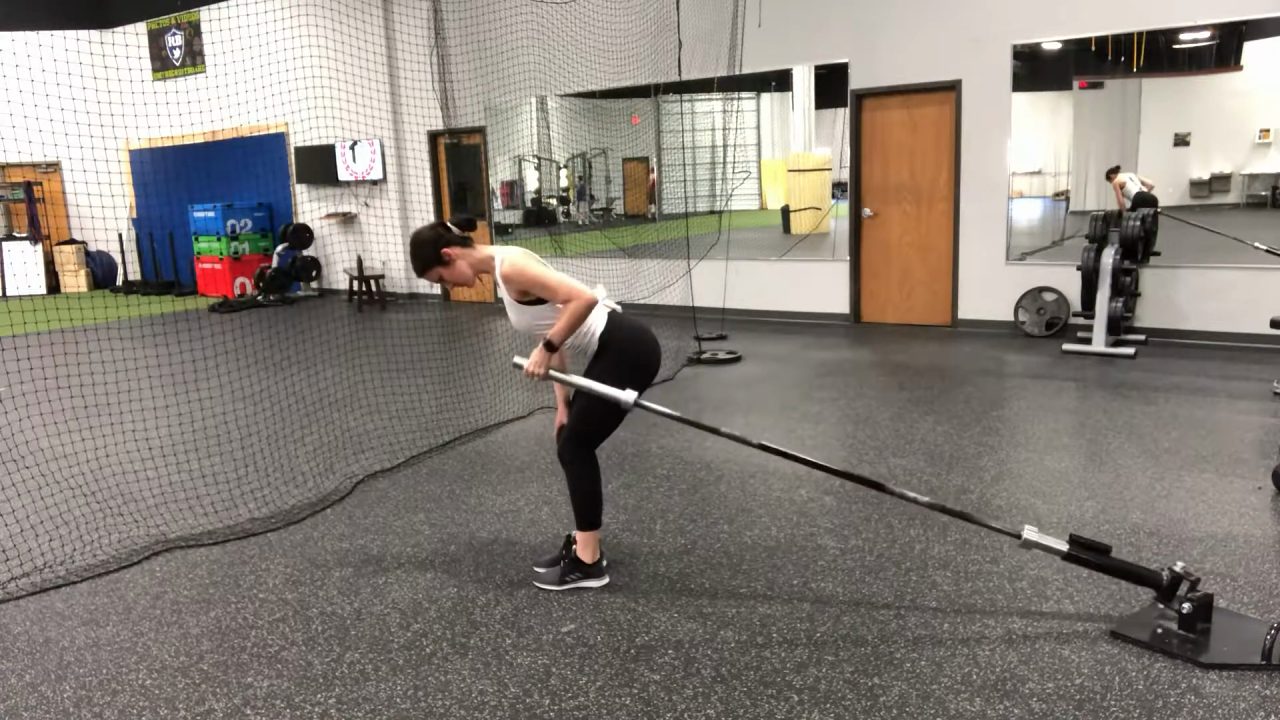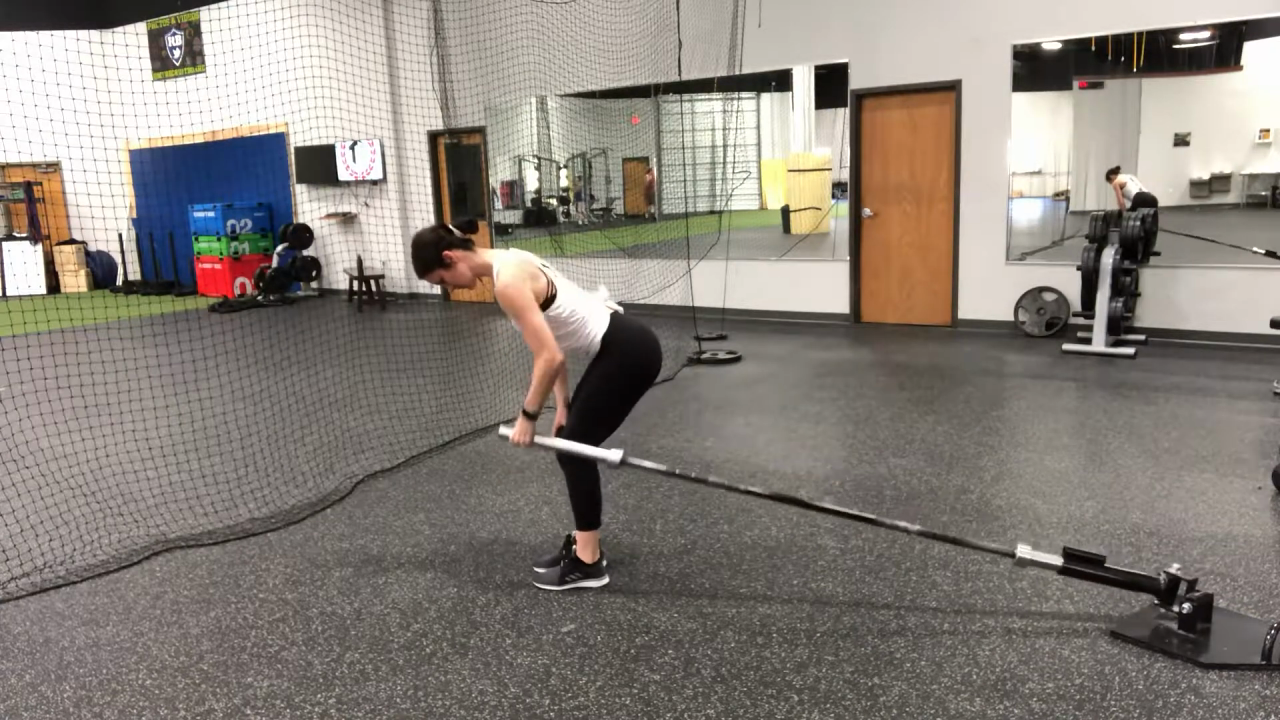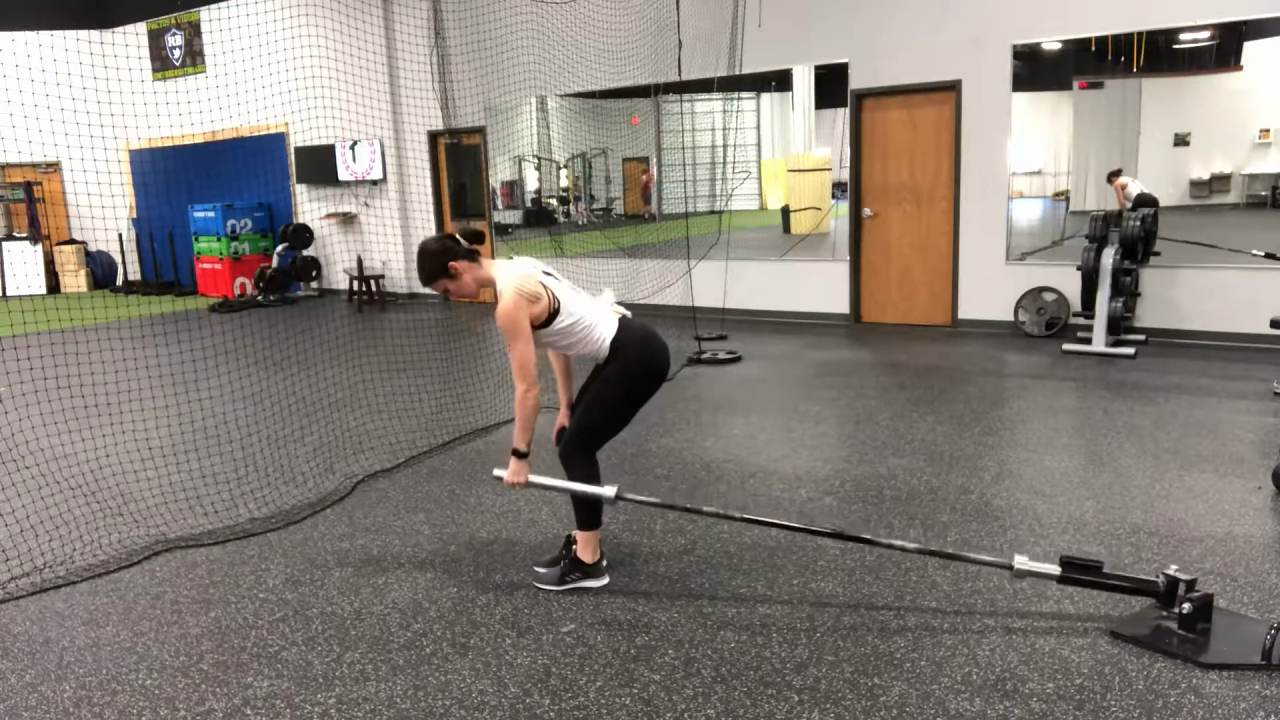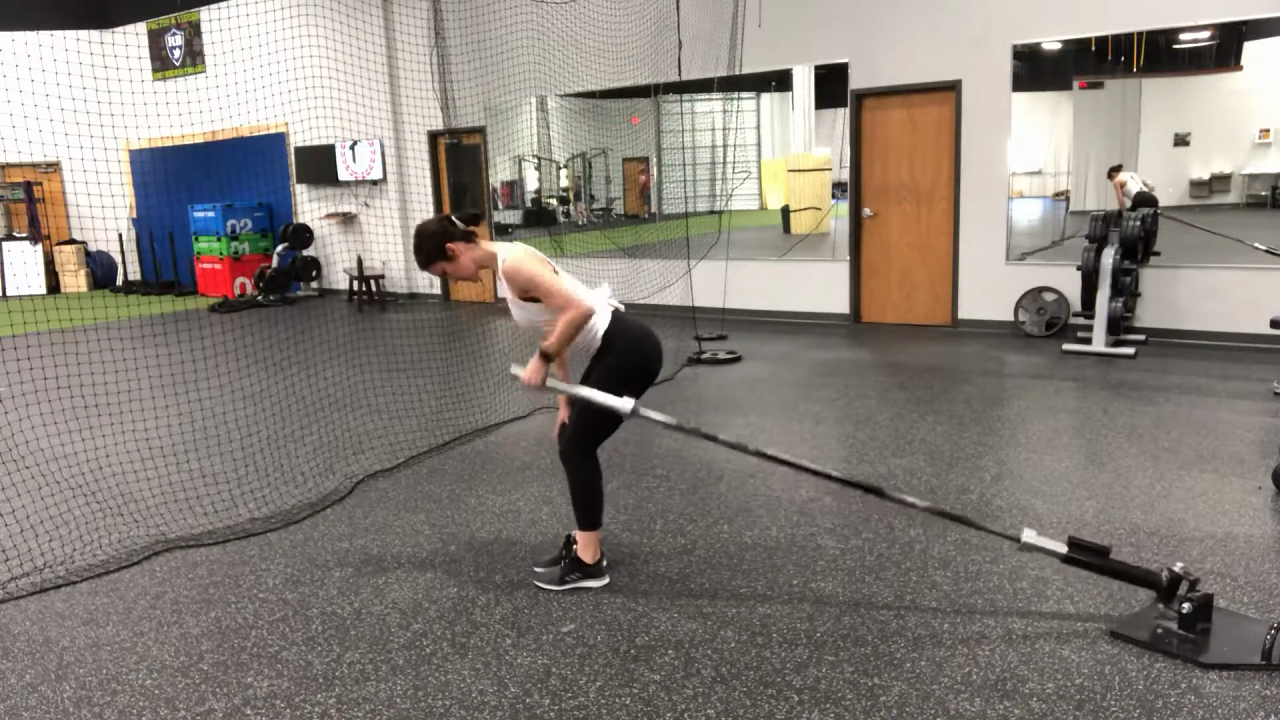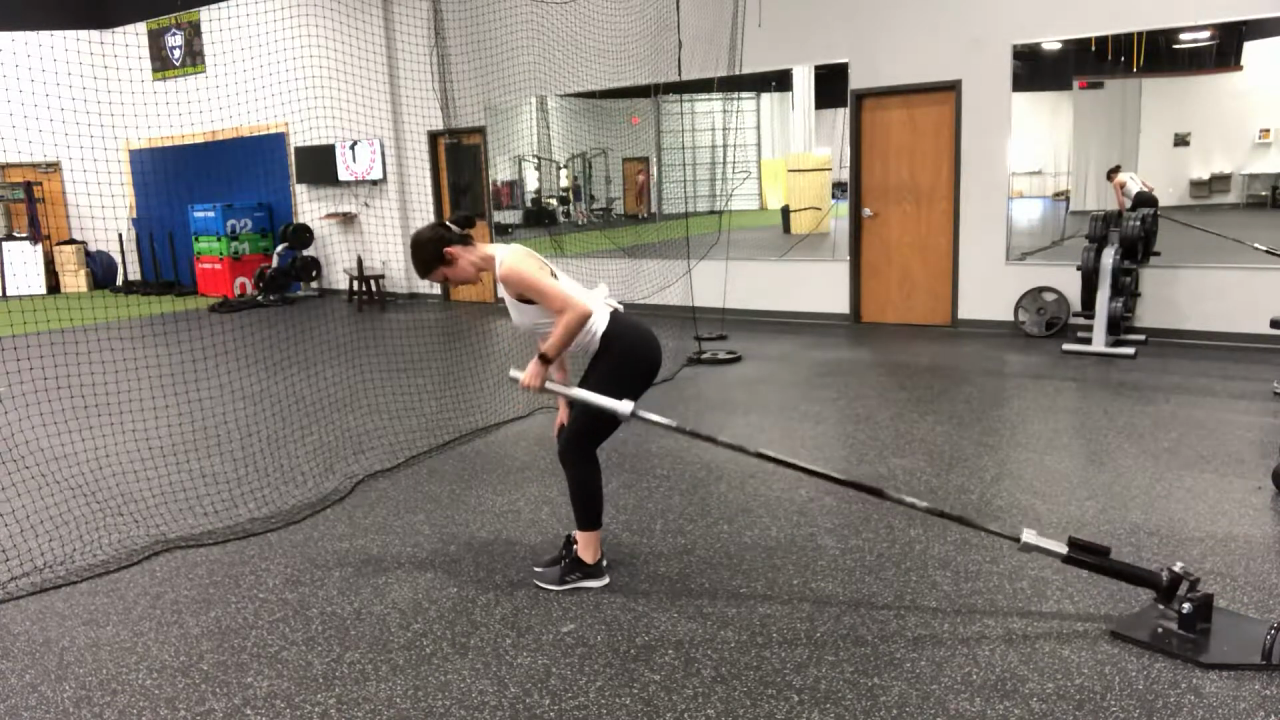
dt=0.4s
person 1, frame 1
left shoulder: (510, 267)
right shoulder: (504, 269)
left elbow: (584, 298)
right elbow: (553, 324)
left wrist: (544, 350)
right wrist: (563, 404)
left hip: (627, 350)
right hip: (614, 348)
left knee: (575, 448)
right knee: (571, 442)
left ankle: (588, 562)
right ankle: (583, 544)
person 1, frame 2
left shoulder: (508, 281)
right shoulder: (510, 265)
left elbow: (550, 357)
right elbow: (553, 344)
left wrist: (528, 417)
right wrist: (563, 404)
left hip: (629, 352)
right hip: (618, 347)
left knee: (574, 449)
right knee: (570, 442)
left ankle: (588, 563)
right ankle: (583, 543)
person 1, frame 3
left shoulder: (511, 300)
right shoulder: (517, 269)
left elbow: (527, 388)
left wrist: (519, 456)
right wrist: (566, 407)
left hip: (637, 357)
right hip: (624, 348)
left knee: (576, 449)
right knee: (571, 439)
left ankle: (588, 562)
right ankle: (583, 544)
person 1, frame 4
left shoulder: (513, 264)
right shoulder: (509, 261)
left elbow: (579, 309)
right elbow: (556, 327)
left wrist: (541, 359)
right wrist: (565, 399)
left hip: (628, 350)
right hip: (615, 347)
left knee: (577, 448)
right knee: (572, 441)
left ankle: (588, 563)
right ankle: (583, 542)
person 1, frame 5
left shoulder: (510, 267)
right shoulder: (506, 264)
left elbow: (578, 310)
right elbow: (554, 328)
left wrist: (540, 363)
right wrist: (565, 402)
left hip: (628, 350)
right hip: (616, 347)
left knee: (576, 448)
right knee: (573, 443)
left ankle: (589, 563)
right ankle: (583, 543)
